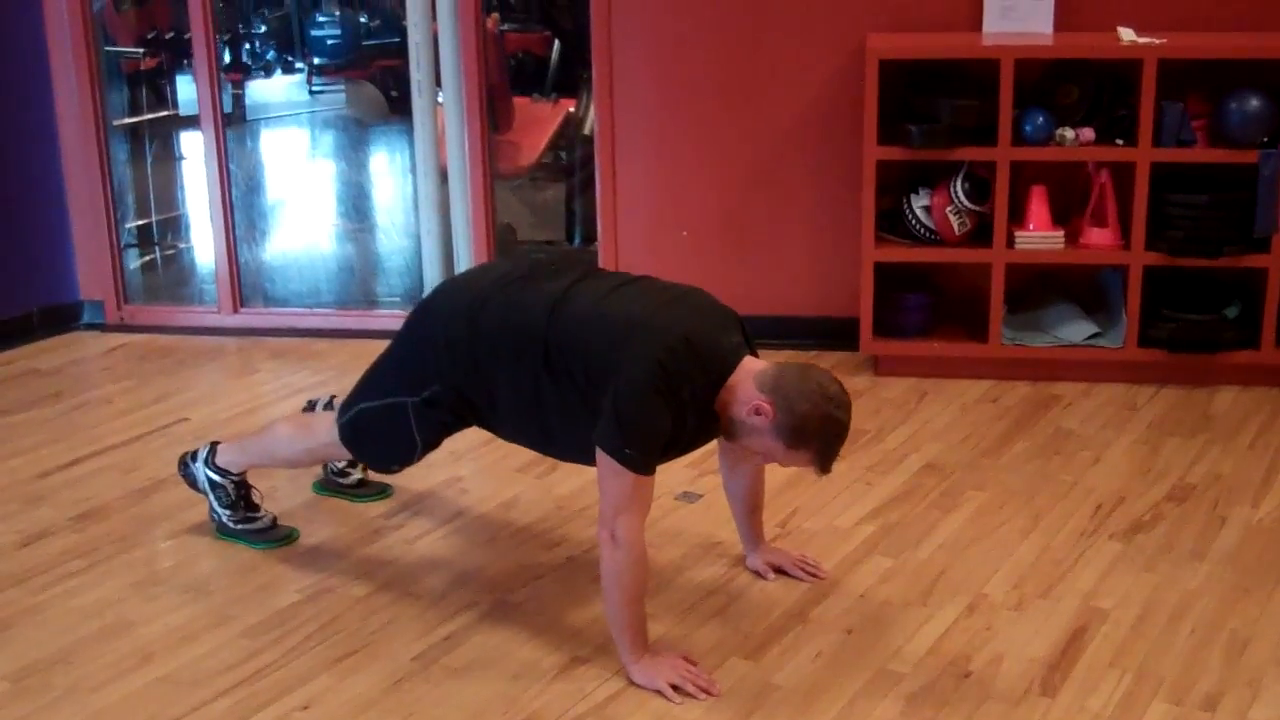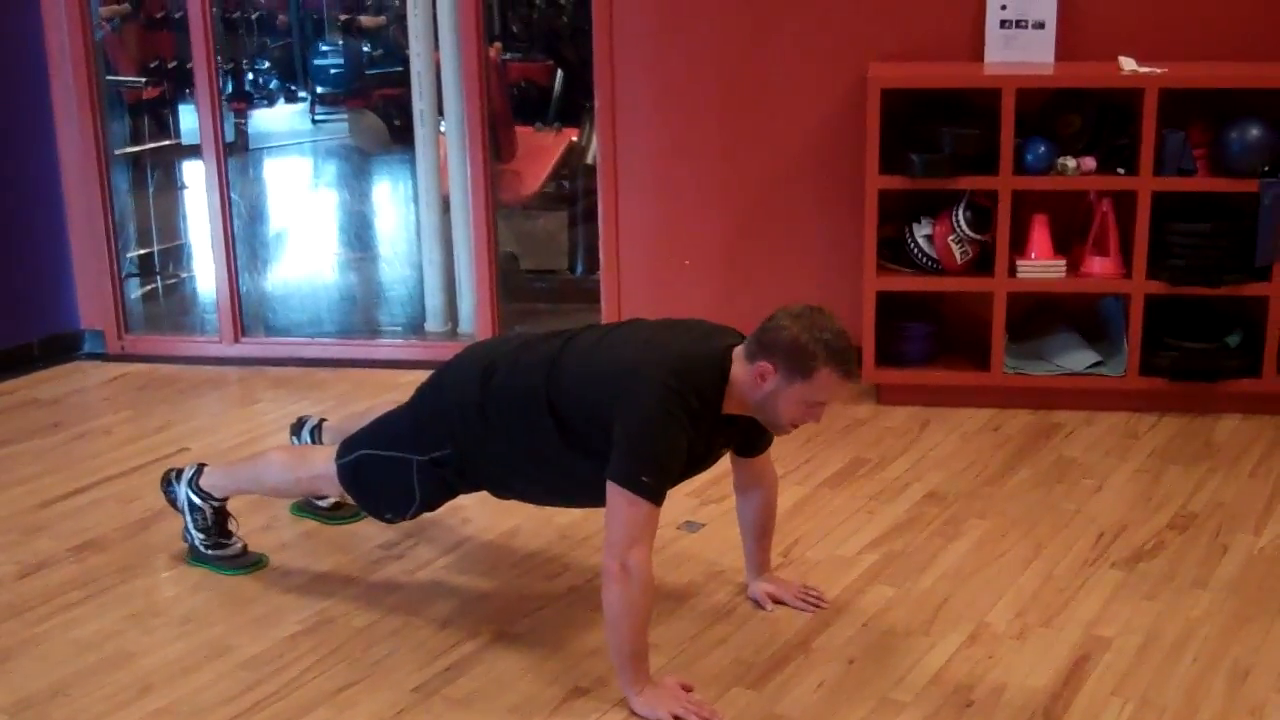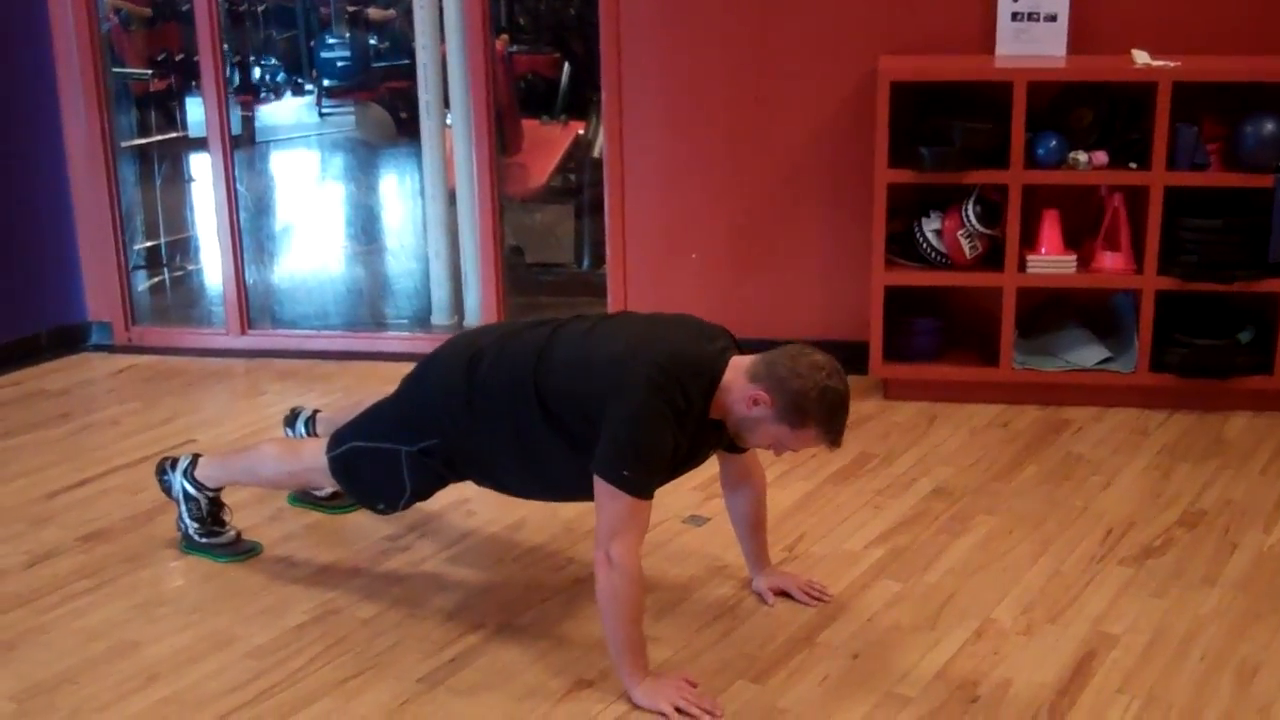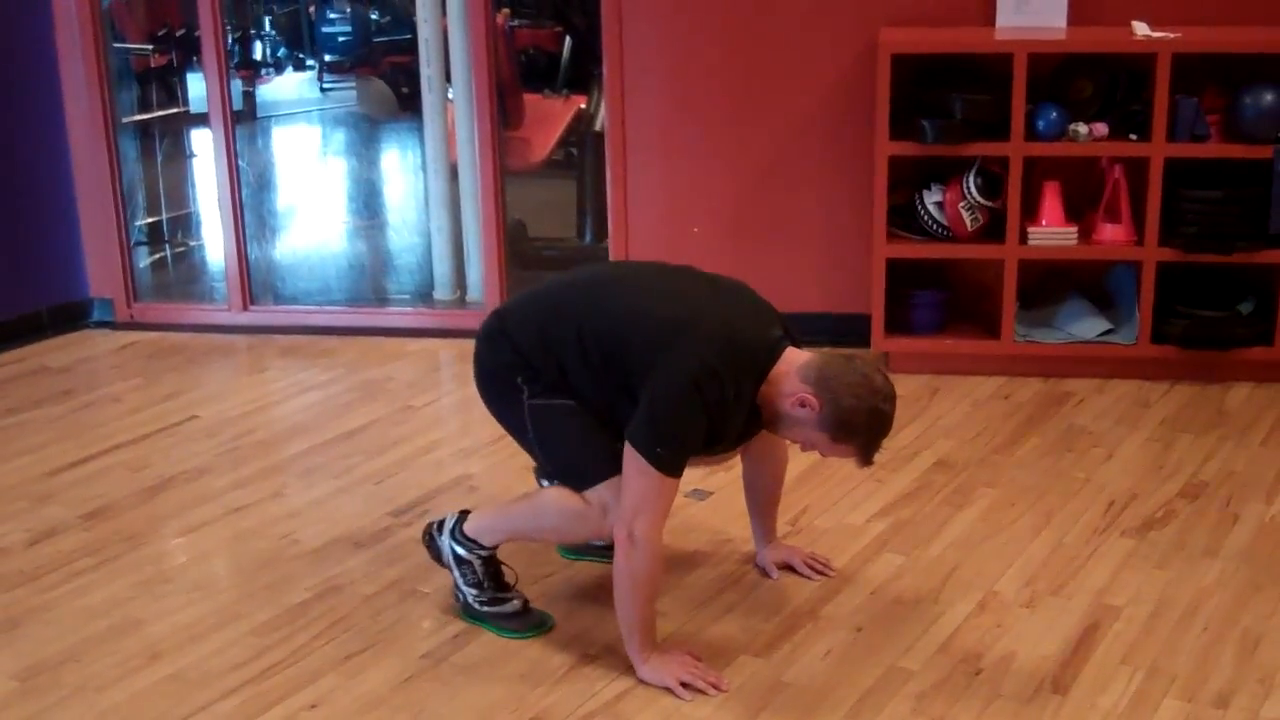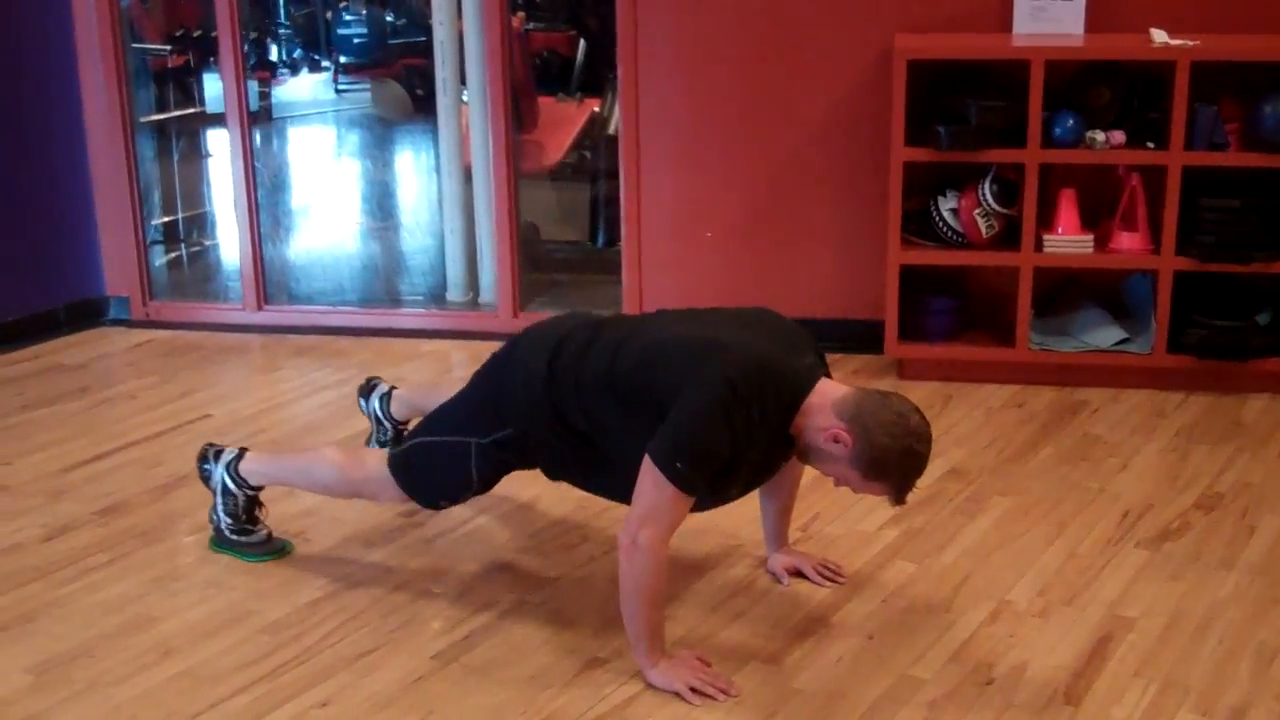
dt=1s
person 1, frame 1
left shoulder: (737, 357)
right shoulder: (654, 382)
left elbow: (737, 455)
right elbow: (619, 533)
left wrist: (755, 545)
right wrist: (637, 657)
left hip: (515, 303)
right hip: (464, 332)
right knee: (353, 435)
left ankle: (331, 405)
right ankle: (217, 465)
person 1, frame 2
left shoulder: (743, 372)
right shoulder: (664, 403)
left elbow: (756, 477)
right elbow: (623, 562)
left wrist: (760, 573)
left hip: (511, 388)
right hip: (472, 417)
left knee: (398, 427)
right knee: (342, 472)
left ankle: (318, 431)
right ankle: (199, 489)
person 1, frame 3
left shoulder: (729, 371)
right shoulder: (653, 401)
left elbow: (740, 474)
right elbow: (615, 552)
left wrist: (760, 568)
left hip: (495, 378)
right hip: (457, 404)
right knee: (330, 464)
left ankle: (313, 422)
right ankle: (193, 477)
person 1, frame 4
left shoulder: (773, 346)
right shoulder: (697, 381)
left elbow: (763, 441)
right elbow: (637, 531)
left wrist: (767, 542)
right wrist: (645, 657)
left hip: (581, 339)
right hip: (519, 358)
left knee: (728, 435)
right knee: (618, 507)
left ankle: (570, 476)
right ankle: (467, 537)
person 1, frame 5
left shoulder: (801, 368)
right shoulder: (726, 409)
left elbow: (779, 445)
right elbow: (640, 539)
left wrist: (778, 547)
right wrist: (653, 660)
left hip: (577, 360)
right hip: (539, 389)
left knee: (485, 402)
right knee: (391, 476)
left ankle: (388, 403)
right ankle: (236, 471)
